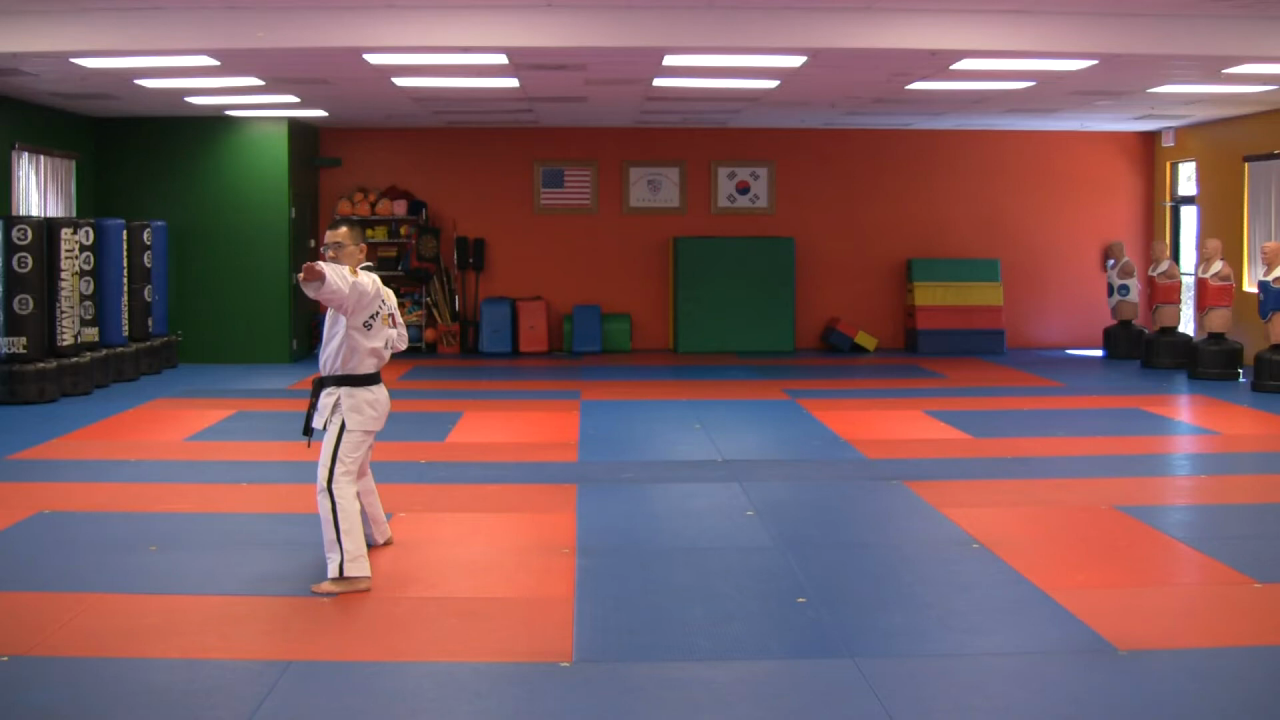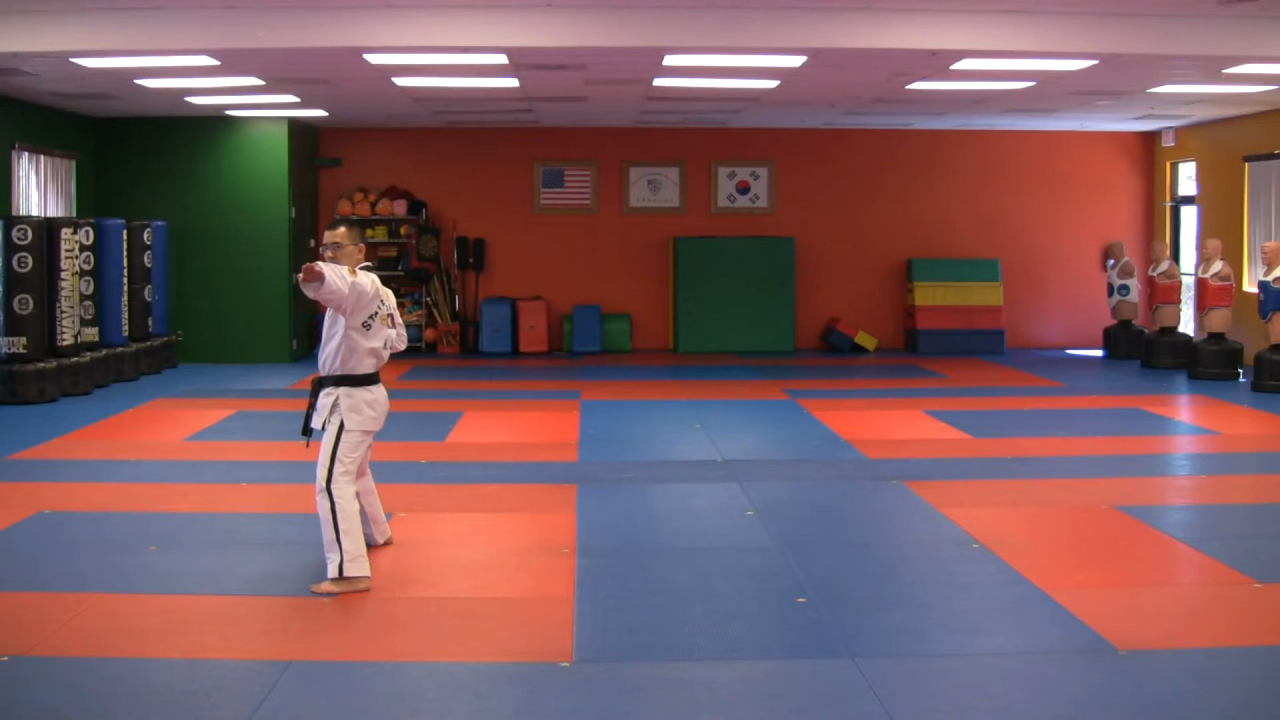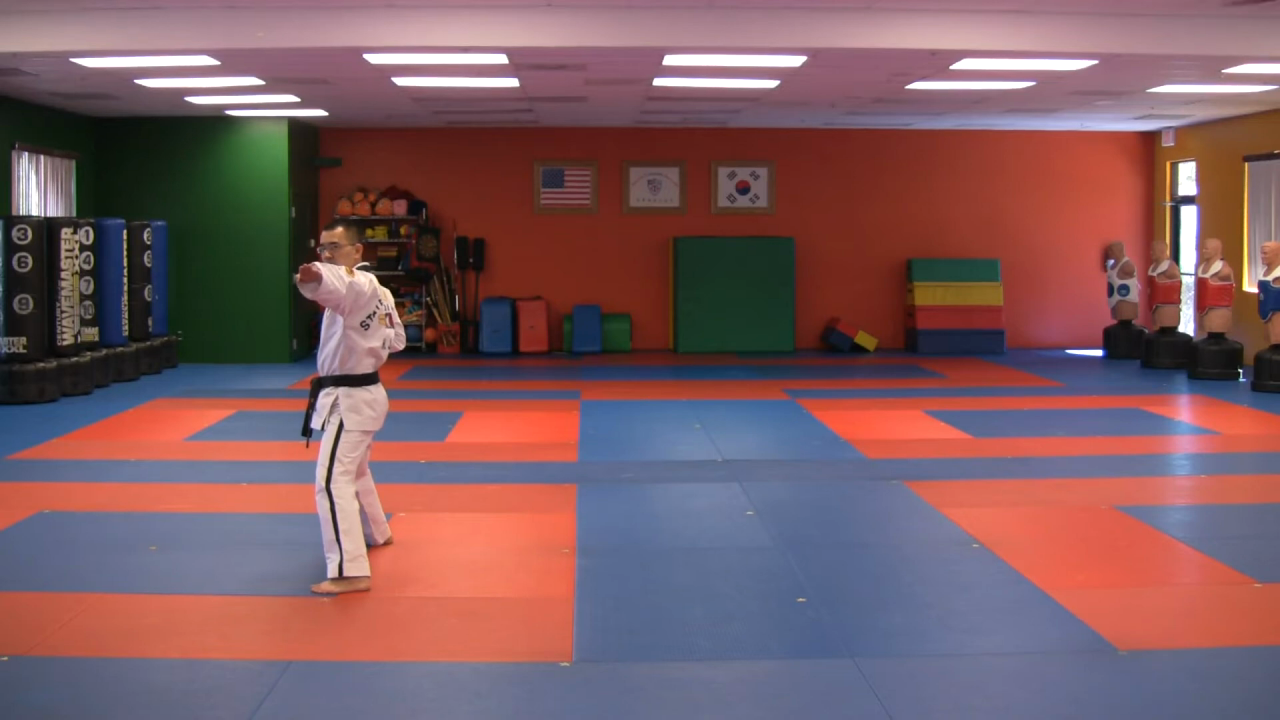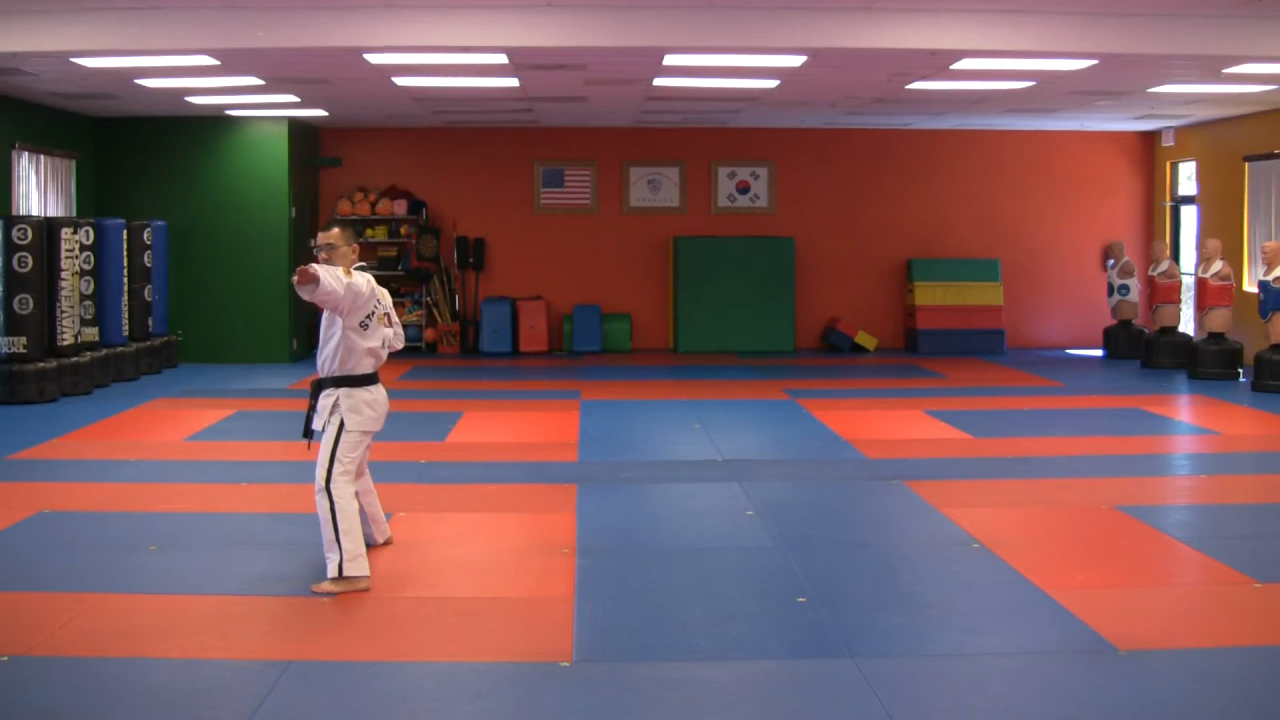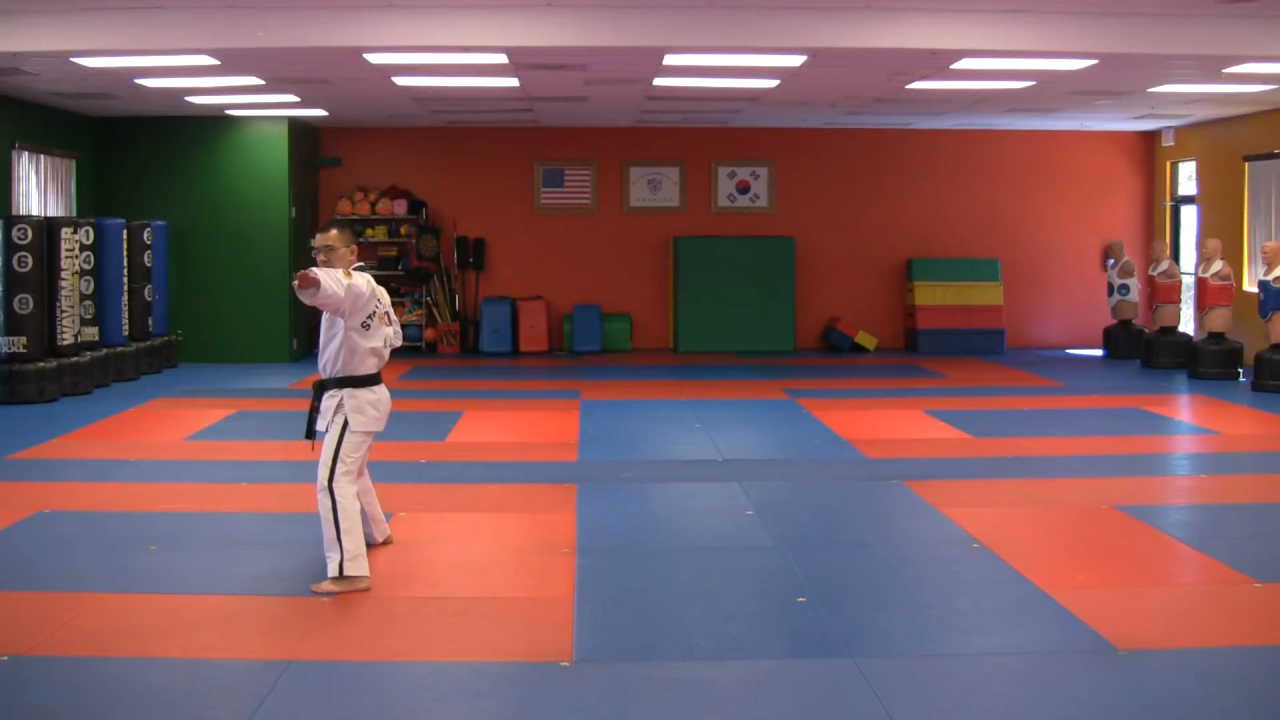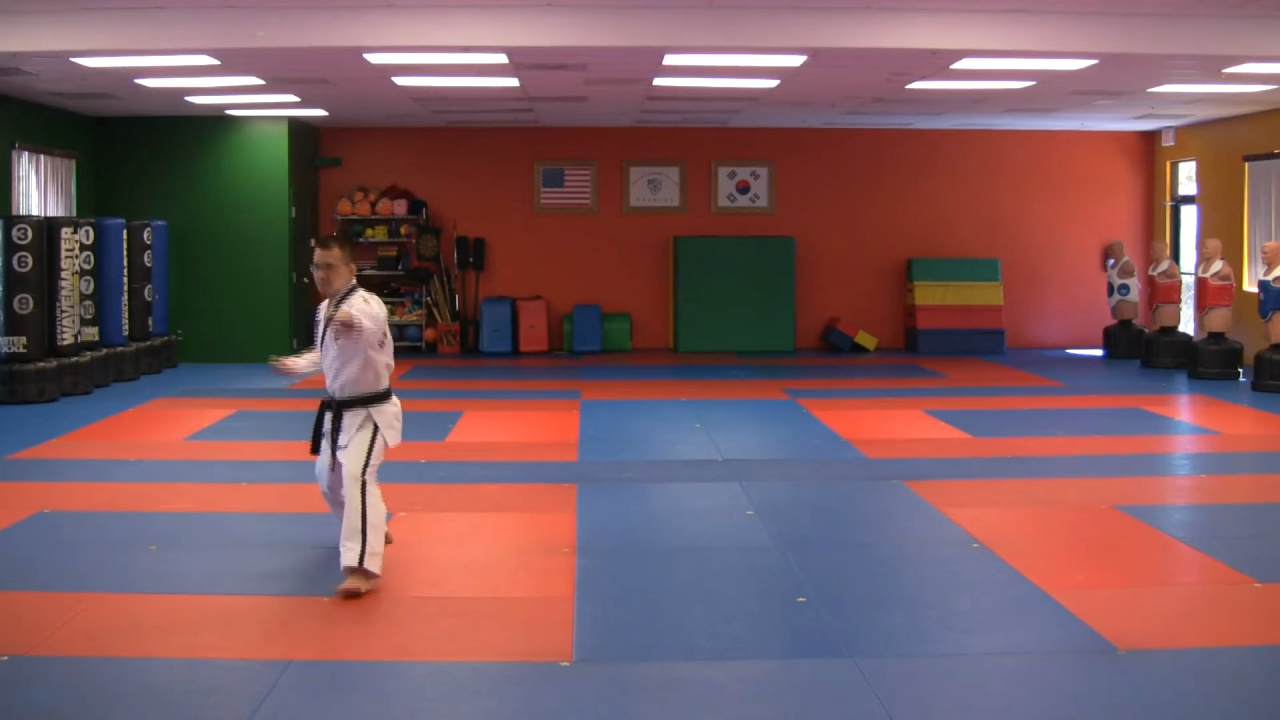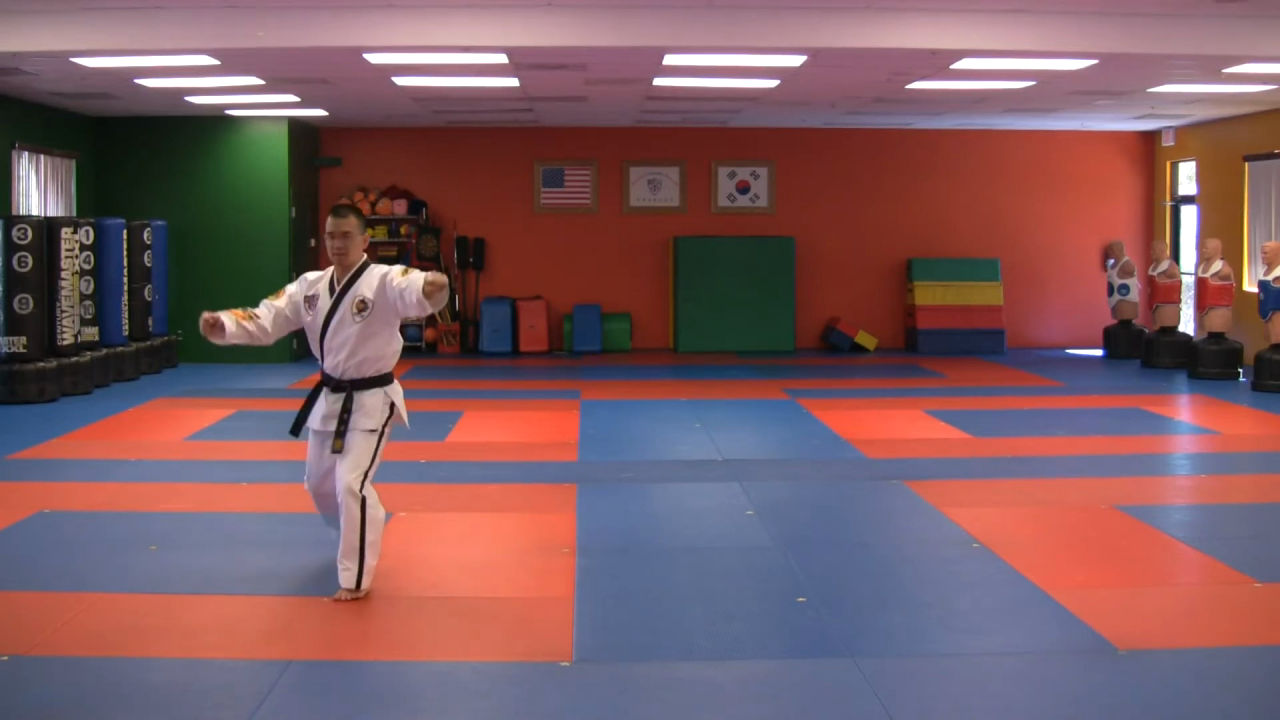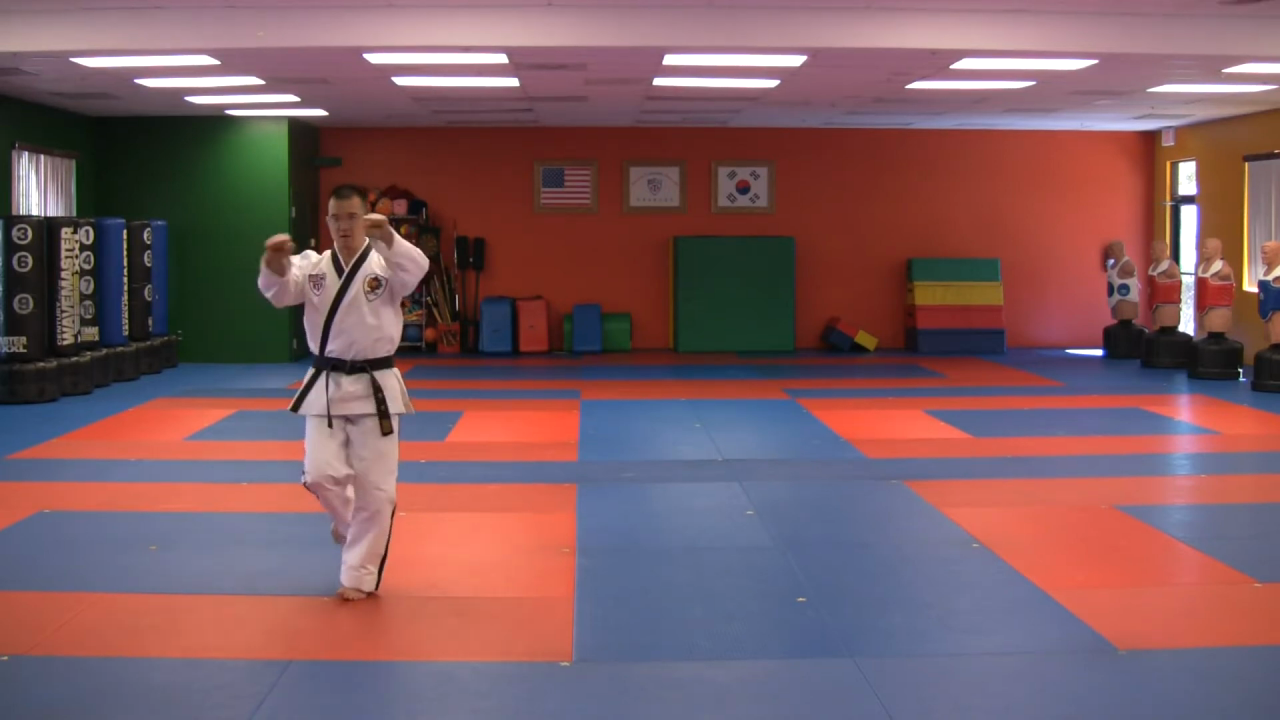
dt=0.4s
person 1, frame 1
left shoulder: (362, 284)
right shoulder: (380, 291)
left elbow: (340, 284)
right elbow: (398, 339)
left wrist: (318, 276)
right wrist: (366, 338)
left hip: (351, 398)
right hip: (364, 391)
left knee: (334, 480)
right knee: (354, 470)
left ankle: (350, 572)
right ankle: (376, 533)
person 1, frame 2
left shoulder: (360, 284)
right shoulder: (379, 290)
left elbow: (339, 283)
right elbow: (398, 338)
left wrist: (317, 276)
right wrist: (366, 339)
left hip: (350, 397)
right hip: (364, 392)
left knee: (333, 480)
right knee: (353, 471)
left ankle: (350, 572)
right ankle: (376, 533)
person 1, frame 3
left shoulder: (359, 283)
right shoulder: (376, 290)
left elbow: (337, 283)
right elbow: (396, 338)
left wrist: (315, 276)
right wrist: (364, 339)
left hip: (349, 397)
right hip: (362, 392)
left knee: (332, 479)
right knee: (353, 470)
left ankle: (350, 571)
right ankle: (376, 532)
person 1, frame 4
left shoulder: (357, 284)
right shoulder: (374, 290)
left elbow: (335, 284)
right elbow: (395, 338)
left wrist: (313, 278)
right wrist: (362, 338)
left hip: (349, 398)
right hip: (361, 393)
left knee: (332, 480)
right knee: (353, 470)
left ankle: (350, 571)
right ankle: (376, 533)
person 1, frame 5
left shoulder: (357, 284)
right shoulder: (371, 289)
left elbow: (335, 287)
right elbow: (393, 334)
left wrist: (314, 283)
right wrist: (358, 340)
left hip: (352, 399)
right hip: (358, 394)
left knee: (333, 479)
right knee: (351, 470)
left ankle: (350, 572)
right ankle: (376, 532)
person 1, frame 6
left shoulder: (366, 304)
right shoulder: (328, 308)
left elbow: (365, 325)
left wrist: (351, 324)
right wrist: (296, 364)
left hip: (369, 414)
right hip: (340, 413)
left knee: (355, 478)
right knee: (330, 479)
left ankle: (362, 569)
right ankle: (374, 530)
person 1, frame 7
left shoulder: (384, 280)
right shoulder: (310, 285)
left elbow: (415, 292)
right elbow: (268, 319)
left wrist: (433, 289)
right wrist: (223, 326)
left hip: (372, 400)
right hip: (330, 398)
left knee: (352, 486)
right knee: (321, 485)
left ankle: (355, 579)
right ankle: (362, 534)
person 1, frame 8
left shoulder: (385, 262)
right shoulder: (312, 265)
left elbow: (414, 269)
right elbow: (280, 288)
left wrist: (387, 237)
right wrist: (275, 261)
left hip: (375, 388)
right hip: (326, 386)
left knee: (377, 487)
right knee: (320, 474)
left ankle: (360, 576)
right ankle: (349, 518)
